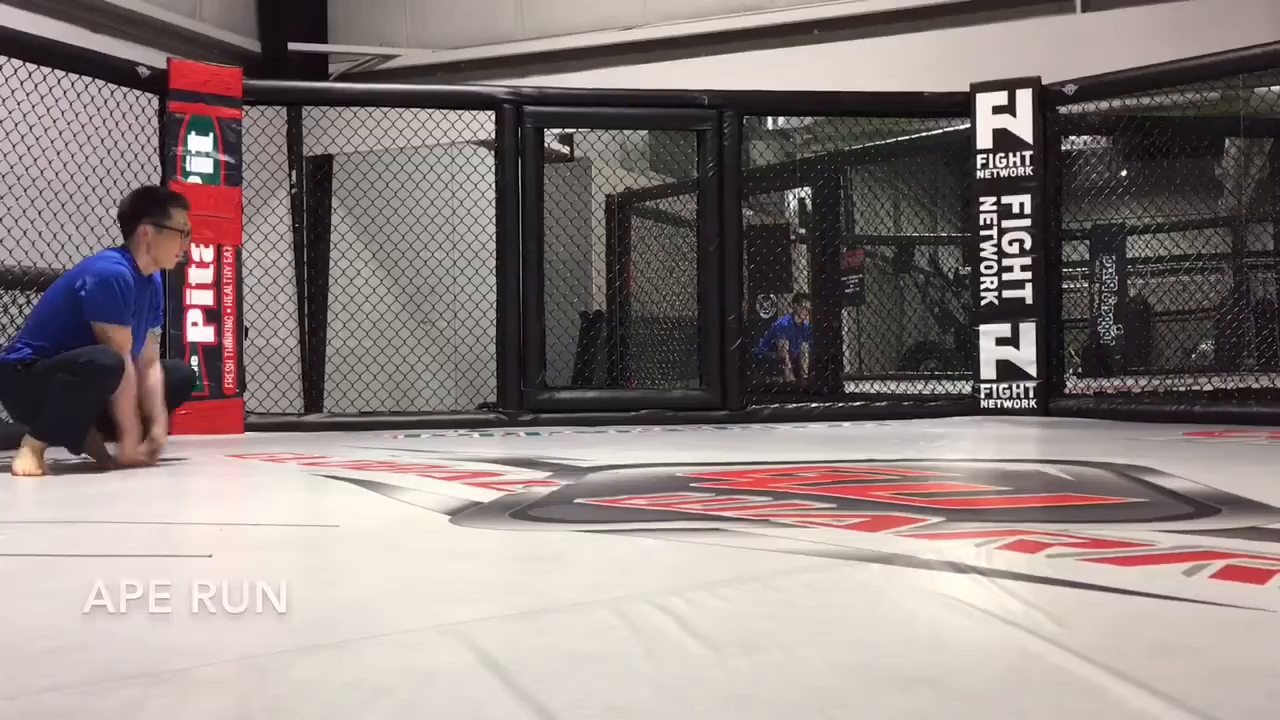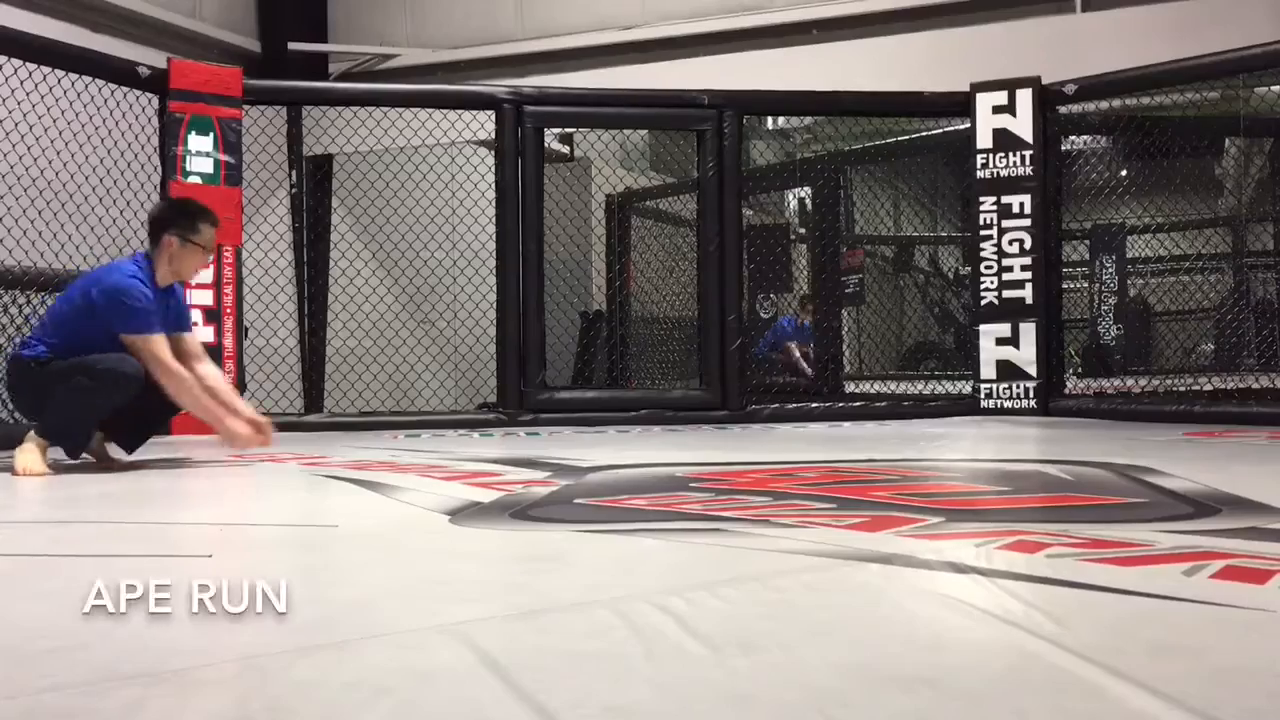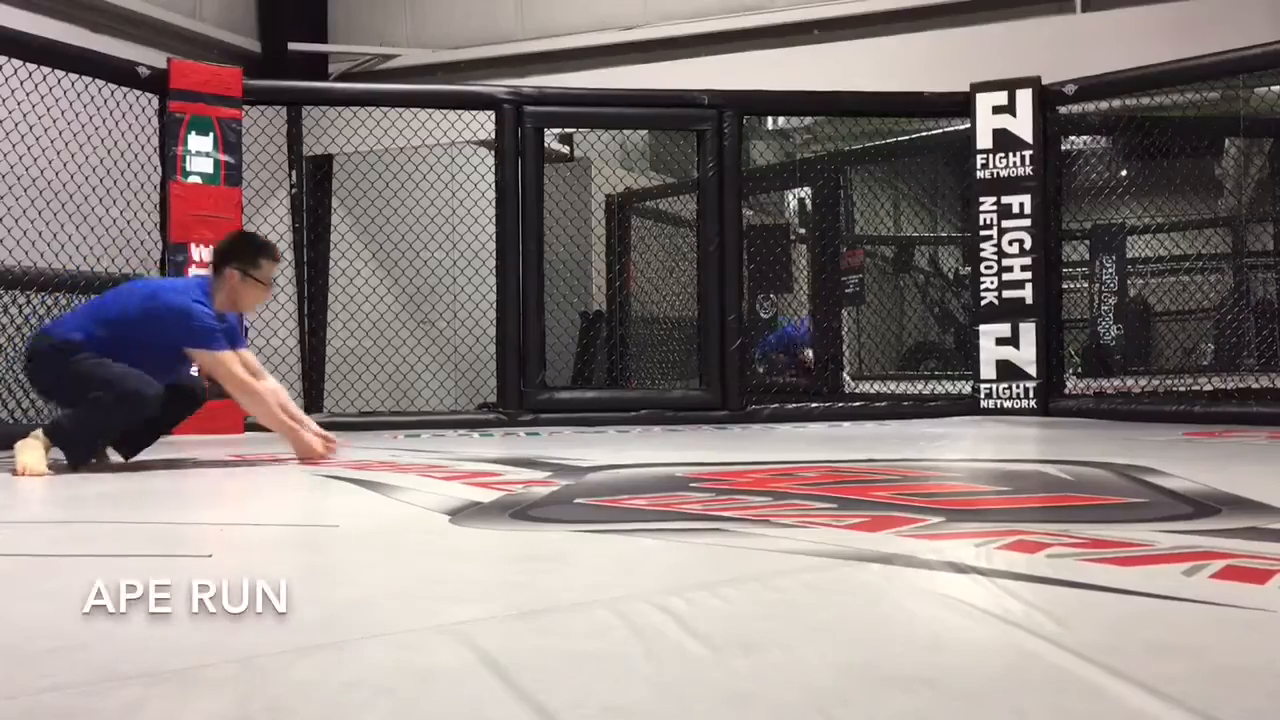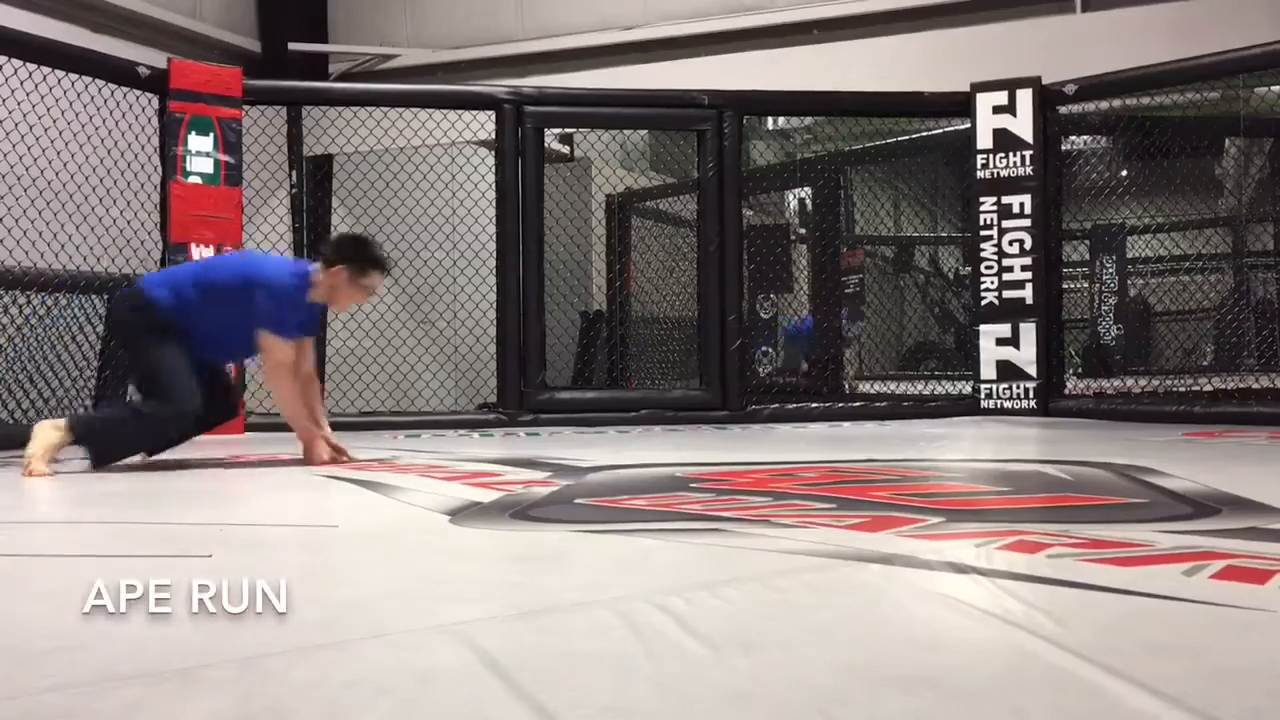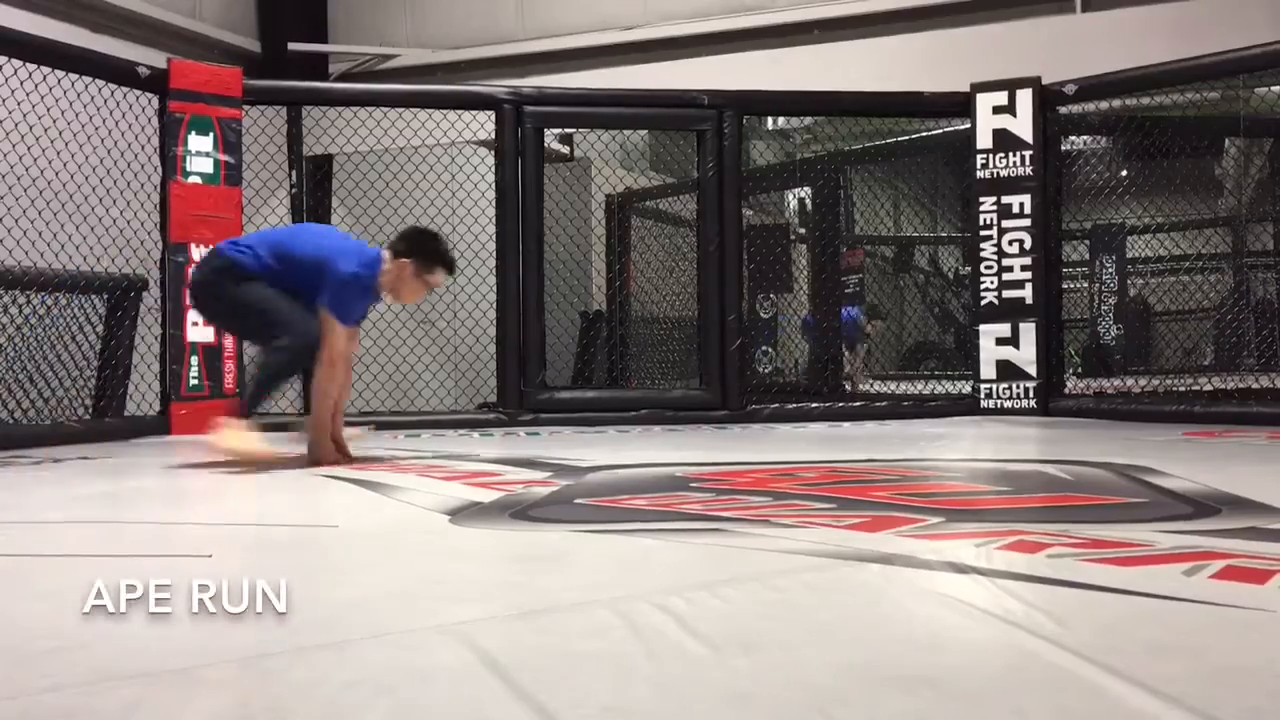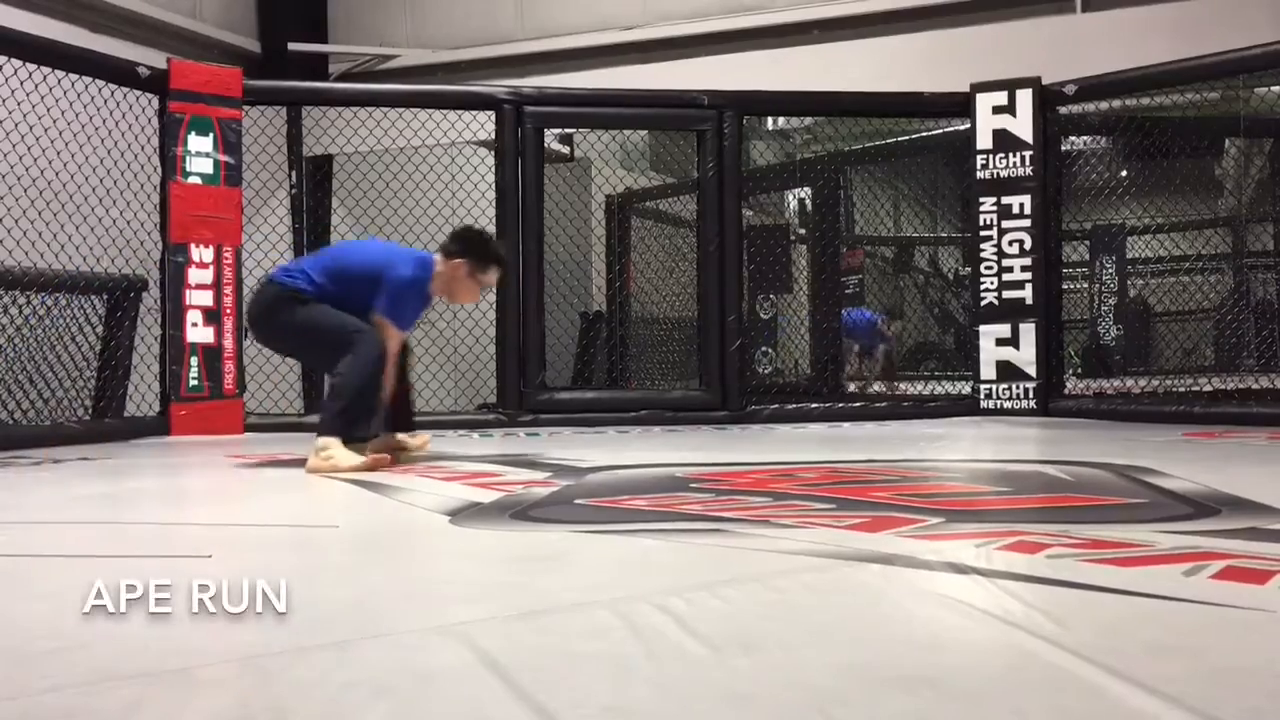
dt=0.2s
person 1, frame 1
left shoulder: (152, 281)
right shoulder: (110, 275)
left elbow: (146, 361)
right elbow: (120, 363)
left wrist: (157, 425)
right wrist: (129, 438)
right hip: (25, 382)
left knee: (180, 376)
right knee: (105, 363)
left ankle: (88, 438)
right ankle: (36, 443)
person 1, frame 2
left shoulder: (170, 293)
right shoulder: (126, 287)
left elbow: (199, 364)
right elbow: (164, 370)
left wrist: (243, 413)
right wrist: (225, 424)
right hip: (34, 377)
left knee: (196, 391)
right knee: (121, 371)
left ankle: (89, 438)
right ankle: (39, 441)
person 1, frame 3
left shoulder: (220, 316)
right shoulder: (191, 308)
left elbow: (261, 380)
right elbow: (239, 386)
left wrist: (308, 427)
right wrist: (296, 436)
left hip: (101, 368)
right hip: (63, 353)
left knee: (189, 393)
right knee: (140, 393)
left ankle: (90, 441)
right ankle: (39, 441)
person 1, frame 4
left shoulder: (308, 297)
right shoulder: (283, 286)
left elbow: (305, 376)
right elbow: (280, 380)
left wrist: (322, 433)
right wrist: (313, 440)
left hip: (179, 326)
right hip: (147, 314)
left knee: (223, 404)
right knee: (180, 409)
left ankle: (125, 437)
right ankle: (60, 431)
person 1, frame 5
left shoulder: (369, 275)
right shoulder: (353, 274)
left elbow: (342, 358)
right elbow: (332, 359)
left wrist: (333, 428)
right wrist: (320, 436)
right hip: (223, 276)
right knee: (303, 337)
right ankle: (238, 424)
person 1, frame 6
left shoulder: (421, 277)
right shoulder: (409, 277)
left elbow: (389, 359)
right elbow: (383, 360)
right wrist: (369, 430)
left hip: (300, 301)
right hip: (280, 303)
left knee: (391, 350)
right knee: (367, 348)
left ankle: (389, 436)
right ankle: (329, 447)
